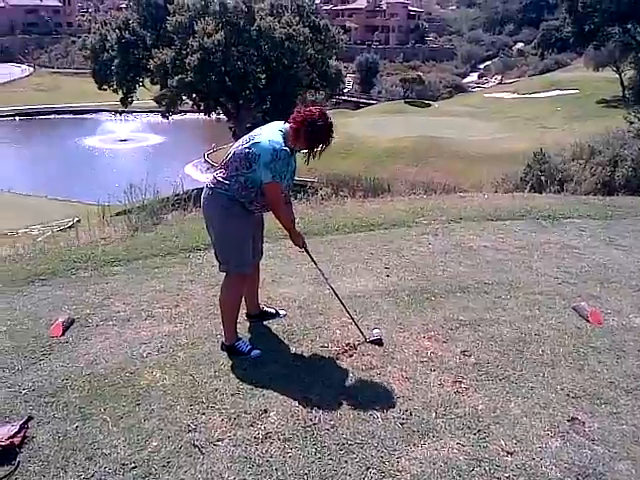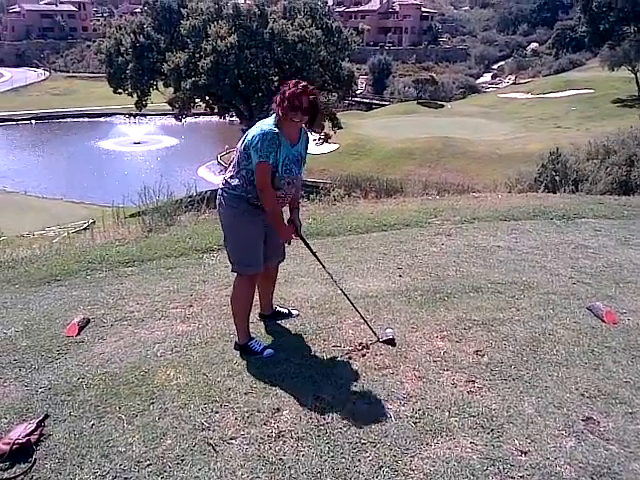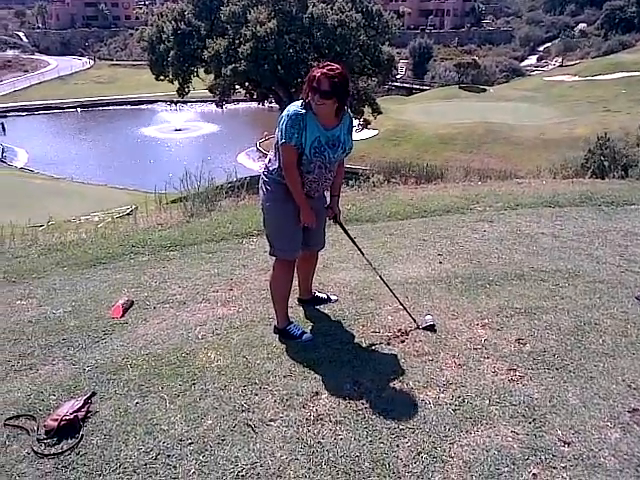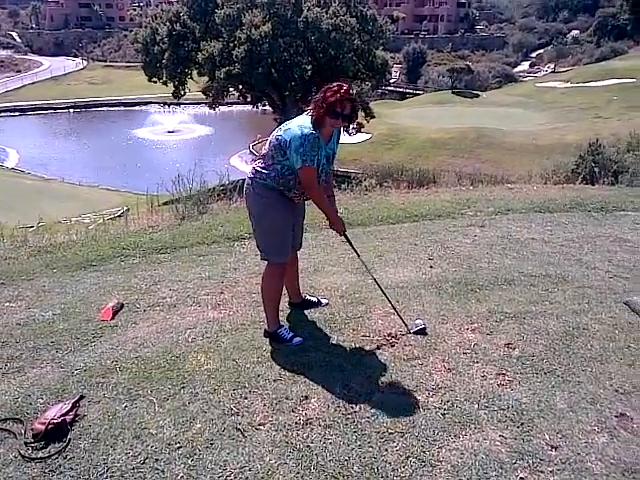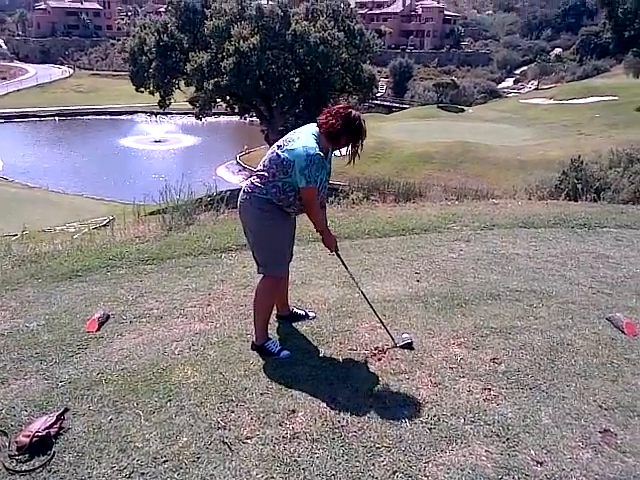
dt=1s
person 1, frame 1
left shoulder: (283, 132)
right shoulder: (274, 150)
left elbow: (281, 187)
right elbow: (275, 200)
left wrist: (290, 214)
right wrist: (293, 232)
left hip: (246, 202)
right hip: (225, 204)
left knee: (252, 260)
right knee: (238, 271)
left ankle: (254, 309)
right ankle: (230, 340)
person 1, frame 2
left shoulder: (301, 135)
right shoulder: (267, 134)
left elbow: (294, 177)
right elbow: (263, 186)
left wrist: (294, 213)
right wrist: (280, 224)
left hip: (266, 205)
right hip: (240, 205)
left knee: (271, 262)
right knee: (249, 271)
left ankle: (267, 309)
right ankle: (243, 339)
person 1, frame 3
left shoulder: (345, 119)
right shoulder: (295, 116)
left elbow: (338, 162)
right elbow: (289, 167)
left wrist: (334, 199)
right wrist: (304, 207)
left hip: (314, 192)
right hip: (282, 191)
left knee: (311, 248)
right knee: (286, 256)
left ankle: (306, 294)
right ankle: (282, 323)
person 1, frame 4
left shoulder: (331, 131)
right shoulder: (305, 135)
left elbow: (325, 169)
right elbow: (310, 185)
left wrist: (332, 201)
right wrist: (333, 217)
left hip: (291, 193)
right hip: (267, 193)
left knee: (291, 249)
right knee: (278, 259)
left ankle: (296, 298)
right ankle: (273, 326)
person 1, frame 5
left shoulder: (317, 133)
right shoulder: (311, 154)
left elbow: (317, 188)
right elbow: (310, 203)
left wrist: (322, 213)
right wrist: (325, 234)
left hip: (279, 205)
right hip: (262, 207)
left knee: (283, 262)
right knee: (273, 273)
left ankle: (284, 311)
right ankle: (260, 339)
